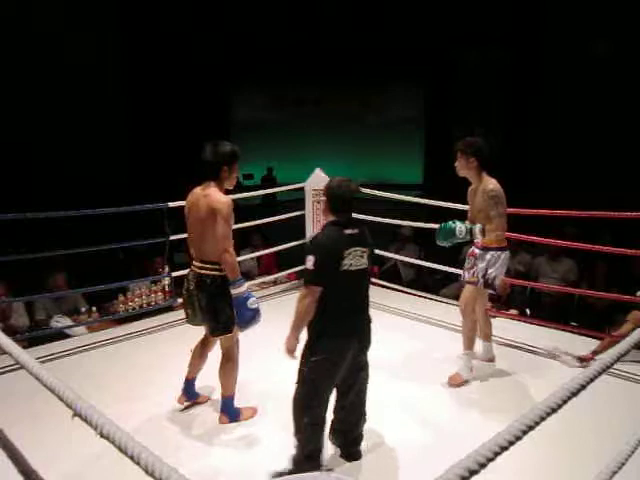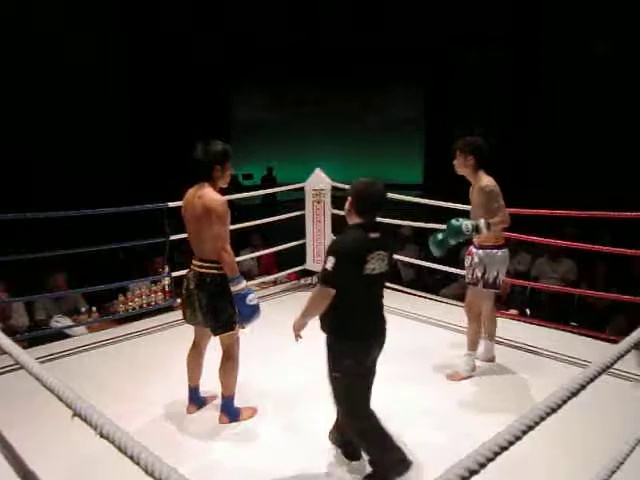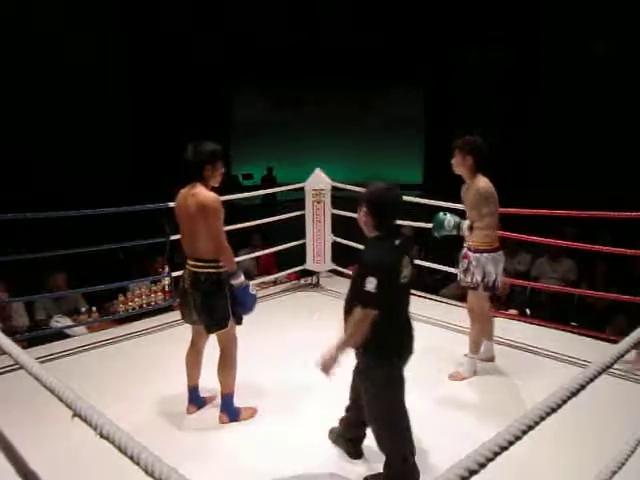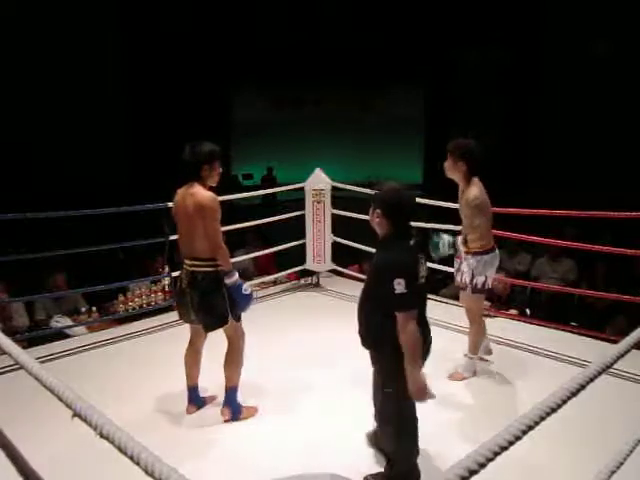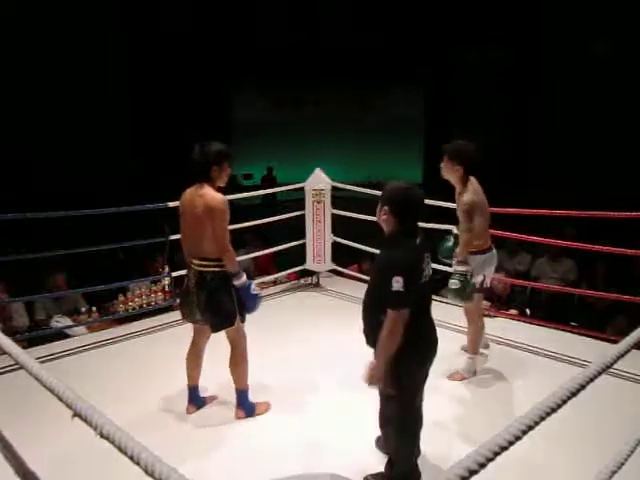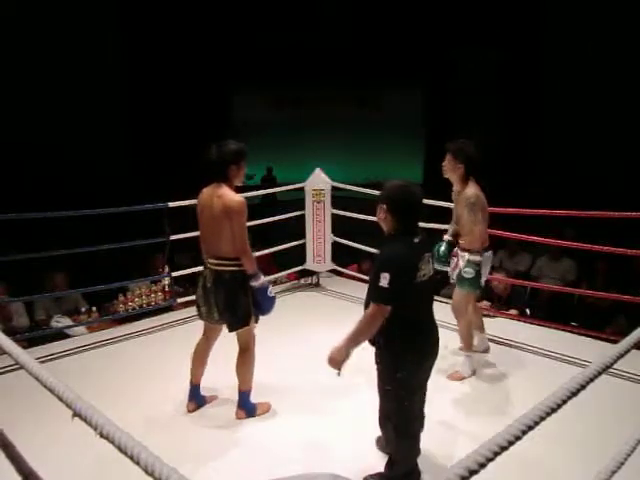
dt=0.3s
person 1, frame 1
left shoulder: (322, 242)
right shoulder: (363, 237)
left elbow: (311, 294)
left wrist: (294, 334)
left hip: (329, 336)
right hip: (359, 330)
left knee: (310, 399)
right knee: (352, 391)
right ankle: (349, 443)
person 1, frame 2
left shoulder: (345, 244)
right shoulder: (382, 241)
left elbow: (325, 292)
left wrist: (302, 319)
left hip: (347, 336)
right hip: (373, 330)
left knee: (350, 399)
right knee: (355, 389)
right ankle: (347, 438)
person 1, frame 3
left shoulder: (376, 258)
right shoulder: (399, 244)
left elbow: (365, 315)
left wrist: (336, 351)
left hip: (382, 348)
right hip: (396, 338)
left knee: (385, 410)
right knee: (363, 387)
right ankle: (349, 434)
person 1, frame 4
left shoulder: (394, 259)
right shoulder: (404, 244)
left elbow: (407, 320)
left wrist: (414, 369)
left hip: (395, 350)
right hip: (392, 346)
left knee: (395, 408)
right knee: (387, 400)
right ankle: (386, 440)
person 1, frame 5
left shoulder: (397, 257)
right shoulder: (414, 243)
left elbow: (396, 318)
left wrist: (378, 362)
left hip: (404, 351)
right hip: (420, 343)
left knee: (398, 408)
right knee: (405, 406)
right ankle: (395, 442)
person 1, frame 6
left shoulder: (392, 255)
right shoulder: (420, 244)
left elbow: (378, 312)
left wrist: (345, 347)
left hip: (400, 349)
right hip: (424, 340)
left knee: (396, 409)
right knee: (410, 404)
right ankle: (401, 444)
person 2, frame 1
left shoulder: (193, 195)
right shoulder: (222, 201)
right elbow: (226, 252)
right wrist: (240, 289)
left hip: (196, 276)
right hip: (215, 280)
left knee: (210, 336)
right knee: (231, 346)
left ankle: (188, 391)
right ankle: (228, 410)
person 2, frame 2
left shoulder: (189, 195)
right shoulder: (216, 201)
right elbow: (224, 250)
right wrist: (240, 286)
left hip: (195, 276)
right hip: (215, 279)
left knee: (199, 341)
right knee: (230, 346)
left ankle: (194, 399)
right ankle: (228, 410)
person 2, frame 3
left shoulder: (182, 196)
right shoulder: (210, 199)
right elbow: (221, 246)
right wrist: (238, 279)
left hip: (191, 275)
right hip: (211, 278)
left knee: (198, 340)
right knee: (228, 343)
left ankle: (194, 399)
right ankle: (228, 410)
person 2, frame 4
left shoulder: (180, 195)
right shoulder: (207, 199)
right elbow: (217, 246)
right wrist: (233, 278)
left hip: (189, 274)
right hip: (208, 277)
left knee: (197, 338)
right knee: (236, 337)
left ankle: (194, 399)
right ankle: (230, 405)
person 2, frame 5
left shoulder: (187, 196)
right shoulder: (216, 201)
left elbow: (185, 240)
right elbow: (224, 249)
right wrist: (241, 280)
left hip: (195, 276)
right hip: (216, 278)
left knee: (199, 339)
right knee: (238, 341)
left ankle: (194, 399)
right ankle: (244, 405)
person 2, frame 6
left shoulder: (203, 196)
right shoulder: (235, 201)
right elbow: (243, 249)
right wrist: (258, 280)
left hip: (211, 274)
right hip: (233, 277)
left knee: (208, 337)
right knee: (246, 342)
left ankle: (194, 397)
right ankle: (245, 405)
person 3, frame 1
left shoulder: (491, 190)
right shoulder: (472, 189)
left elbow: (499, 228)
left wrist: (468, 232)
right wrist: (456, 231)
left hip: (493, 254)
right hip: (480, 251)
left knee: (466, 305)
right knee: (478, 305)
left ankle: (465, 366)
right ankle: (487, 351)
person 3, frame 2
left shoulder: (486, 186)
right shoulder: (475, 186)
left elbow: (503, 220)
left wrist: (474, 227)
right wrist: (447, 235)
left hip: (490, 253)
right hip: (481, 250)
left knee: (472, 307)
right knee: (485, 305)
left ankle: (468, 364)
right ankle: (488, 351)
person 3, frame 3
left shoulder: (483, 188)
right shoulder: (467, 187)
left elbow: (490, 226)
left wrist: (457, 225)
right wrist: (461, 237)
left hip: (485, 255)
right hip: (474, 252)
left knee: (475, 309)
right knee: (482, 305)
left ankle: (470, 364)
right ankle: (487, 350)
person 3, frame 4
left shoulder: (473, 196)
right shoulder: (468, 185)
left elbow: (478, 237)
left wrist: (453, 243)
left hip: (480, 257)
right hip: (473, 254)
left knee: (473, 309)
right knee: (468, 302)
left ankle: (470, 364)
right ankle: (483, 344)
person 3, frame 5
left shoulder: (467, 199)
right shoulder: (468, 182)
left elbow: (467, 241)
left wrist: (459, 273)
right wrist: (455, 236)
left hip: (478, 256)
right hip: (475, 252)
left knee: (471, 309)
right knee: (470, 303)
left ankle: (470, 365)
right ankle: (480, 340)
person 3, frame 6
left shoulder: (471, 195)
right shoulder: (457, 190)
left elbow: (479, 233)
left wrist: (470, 264)
right wrist: (447, 241)
left hip: (477, 254)
right hip: (463, 251)
left knee: (459, 306)
right knee: (468, 300)
left ankle: (467, 364)
right ankle: (482, 342)
